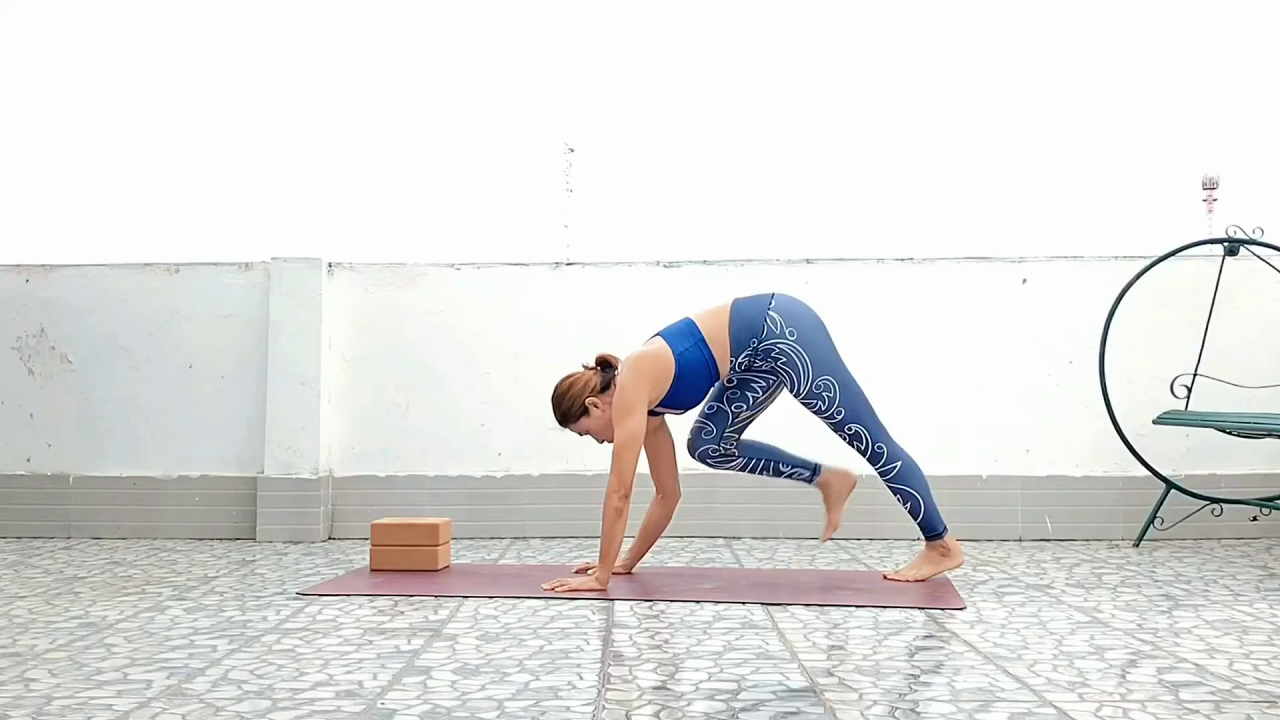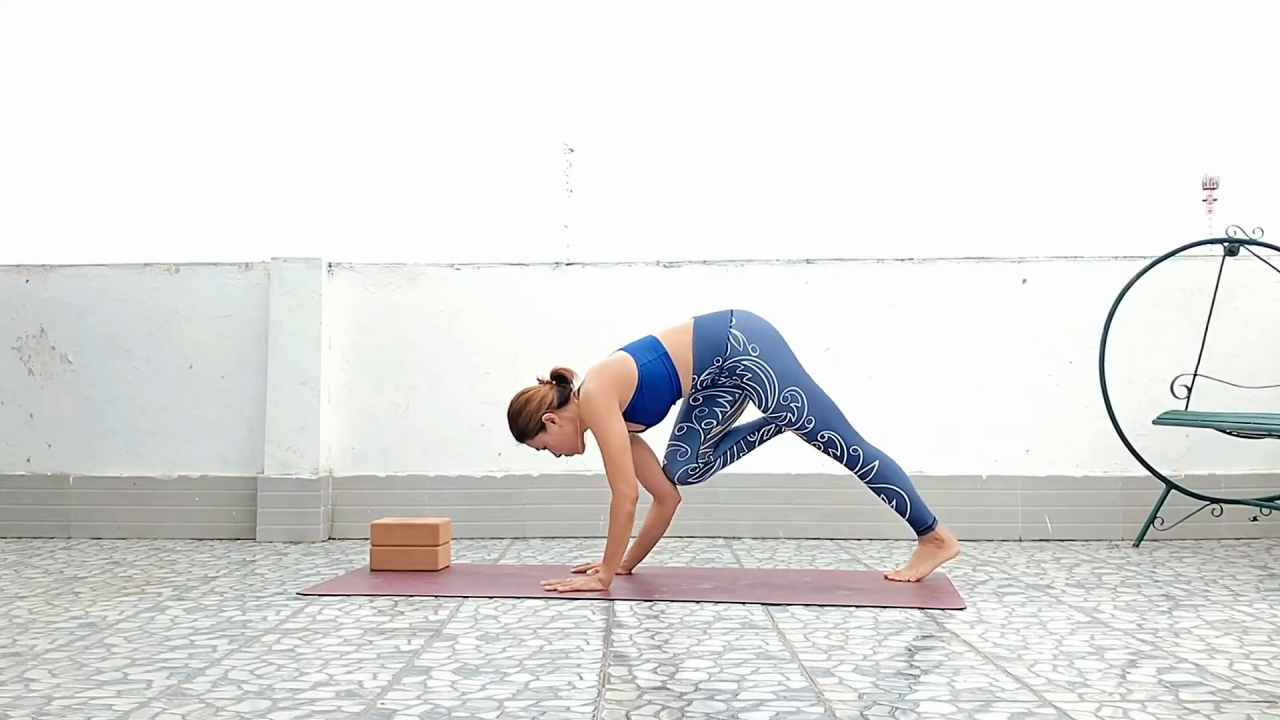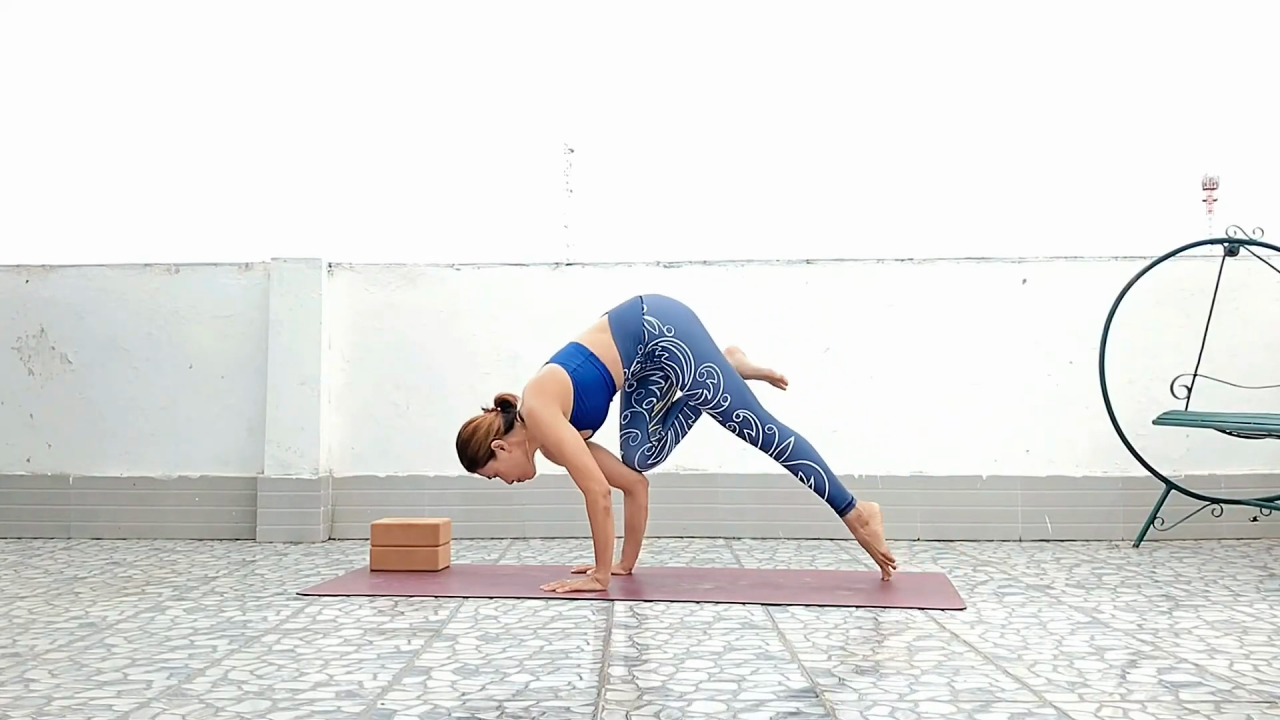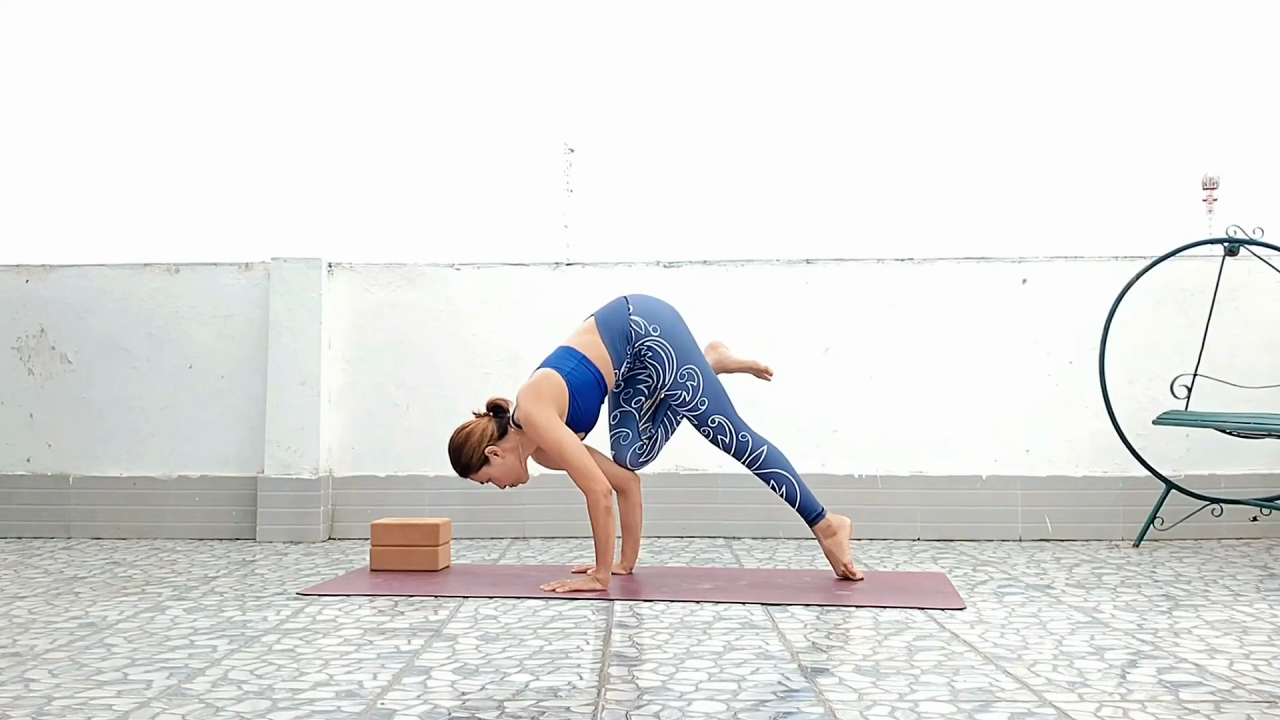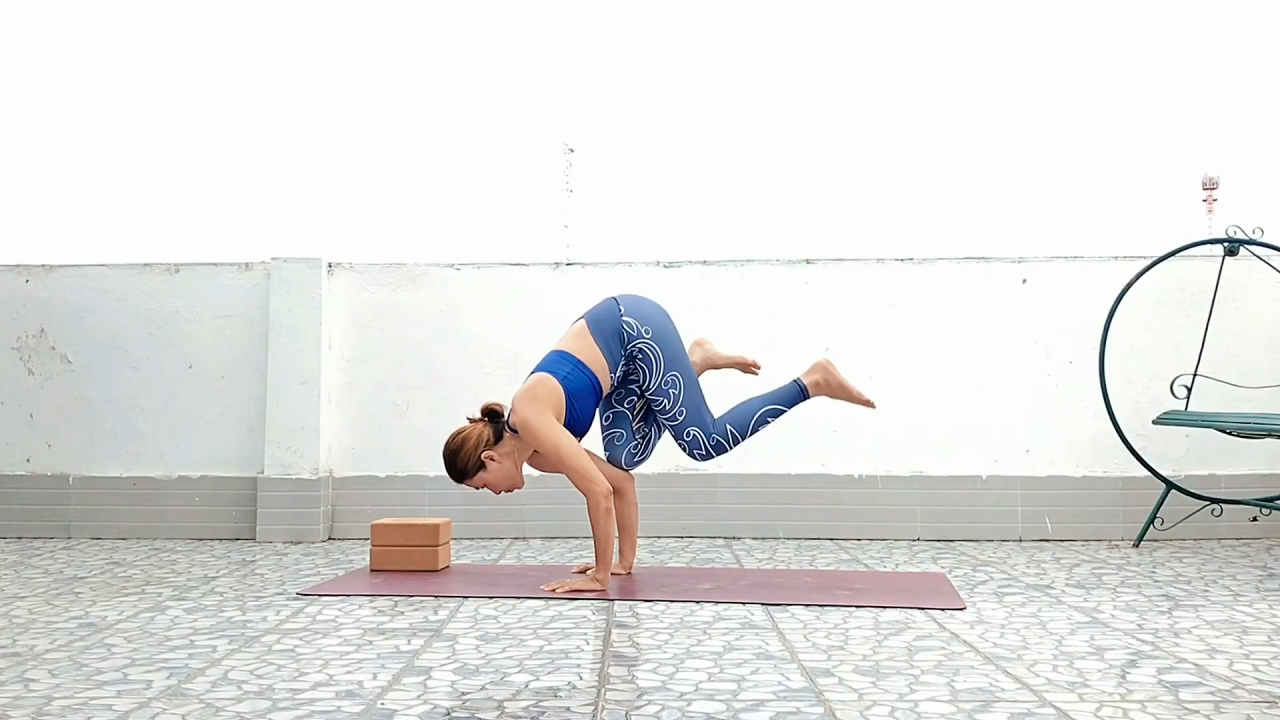
dt=1s
person 1, frame 1
left shoulder: (630, 390)
right shoulder: (646, 404)
left elbow: (619, 493)
right elbow: (667, 495)
left wrist: (601, 576)
right wrist: (627, 562)
left hip: (778, 329)
right hip: (763, 342)
left knee: (866, 438)
right knee: (709, 445)
left ankle: (941, 545)
right ankle: (826, 479)
person 1, frame 2
left shoulder: (595, 397)
right shoulder: (611, 418)
left elbow: (625, 496)
right elbow: (666, 496)
left wrist: (604, 576)
right wrist: (625, 564)
left hip: (739, 345)
right hip: (723, 366)
left knee: (841, 444)
right knee: (684, 469)
left ankle: (935, 537)
right ankle: (783, 420)
person 1, frame 3
left shoulder: (537, 411)
right shoulder: (554, 432)
left elbow: (598, 492)
right elbow: (634, 483)
left wrist: (602, 575)
right wrist: (624, 563)
left hip: (656, 326)
right hip: (646, 347)
left knee: (755, 426)
right knee: (640, 459)
left ankle: (856, 513)
right ankle: (726, 369)
person 1, frame 4
left shoulder: (533, 416)
right shoulder: (543, 447)
left elbow: (599, 491)
right elbow: (624, 481)
left wrist: (602, 575)
right wrist: (625, 561)
left hip: (642, 327)
right hip: (632, 350)
left knee: (728, 432)
right knee: (630, 459)
left ankle: (825, 524)
right ankle: (708, 364)
person 1, frame 5
left shoulder: (529, 420)
right shoulder: (538, 449)
left elbow: (599, 493)
right elbow: (617, 481)
left wrist: (600, 576)
right wrist: (623, 561)
left hip: (632, 326)
right hip: (622, 349)
left knee: (702, 441)
right knee: (623, 459)
left ankle: (813, 382)
right ankle: (695, 361)
